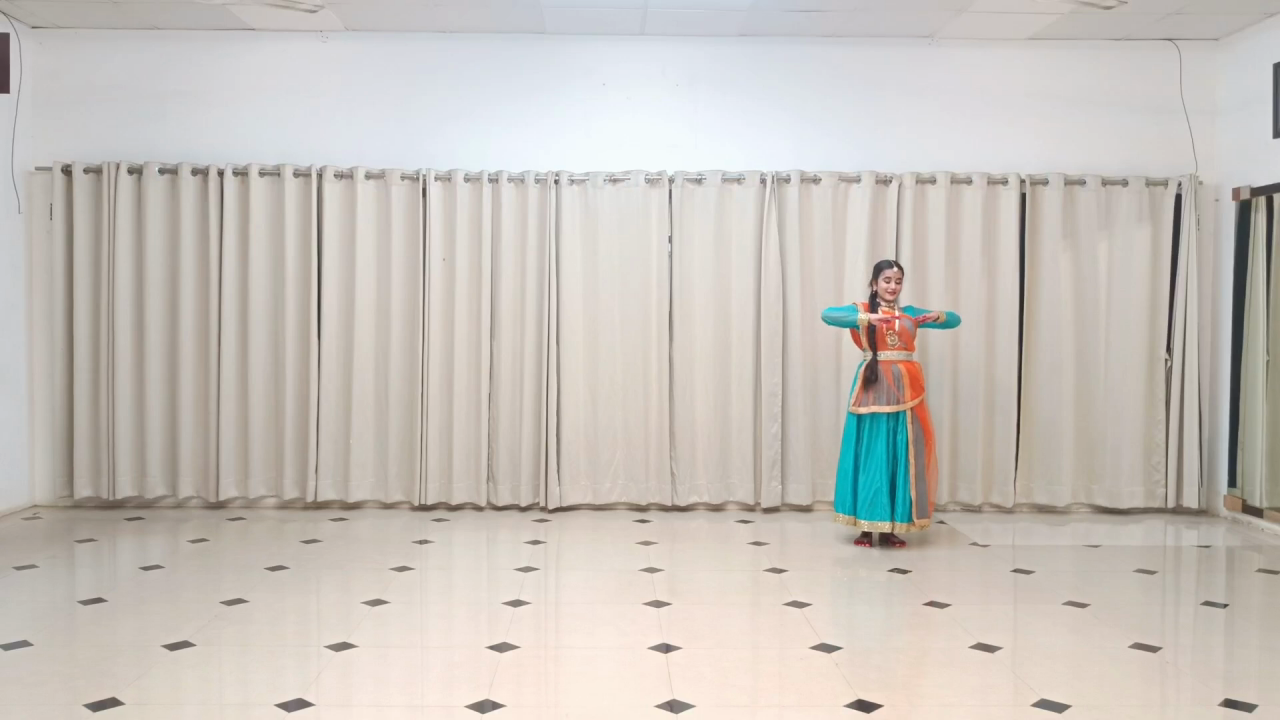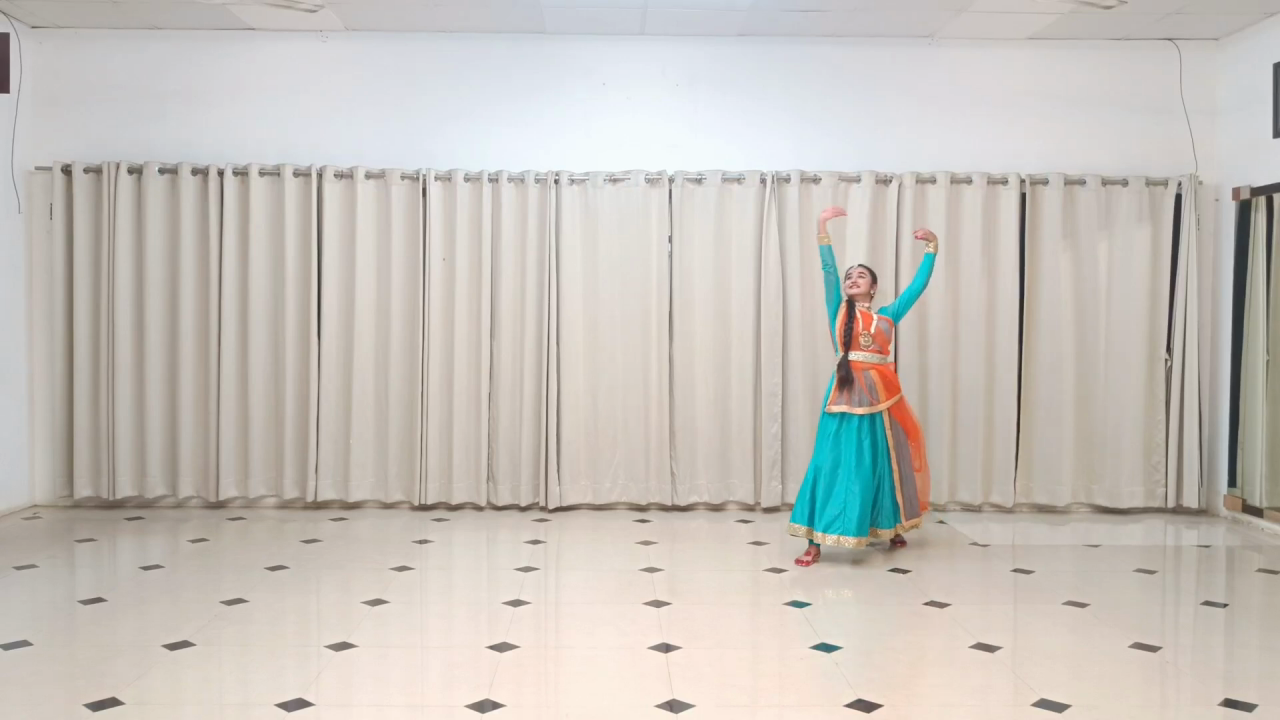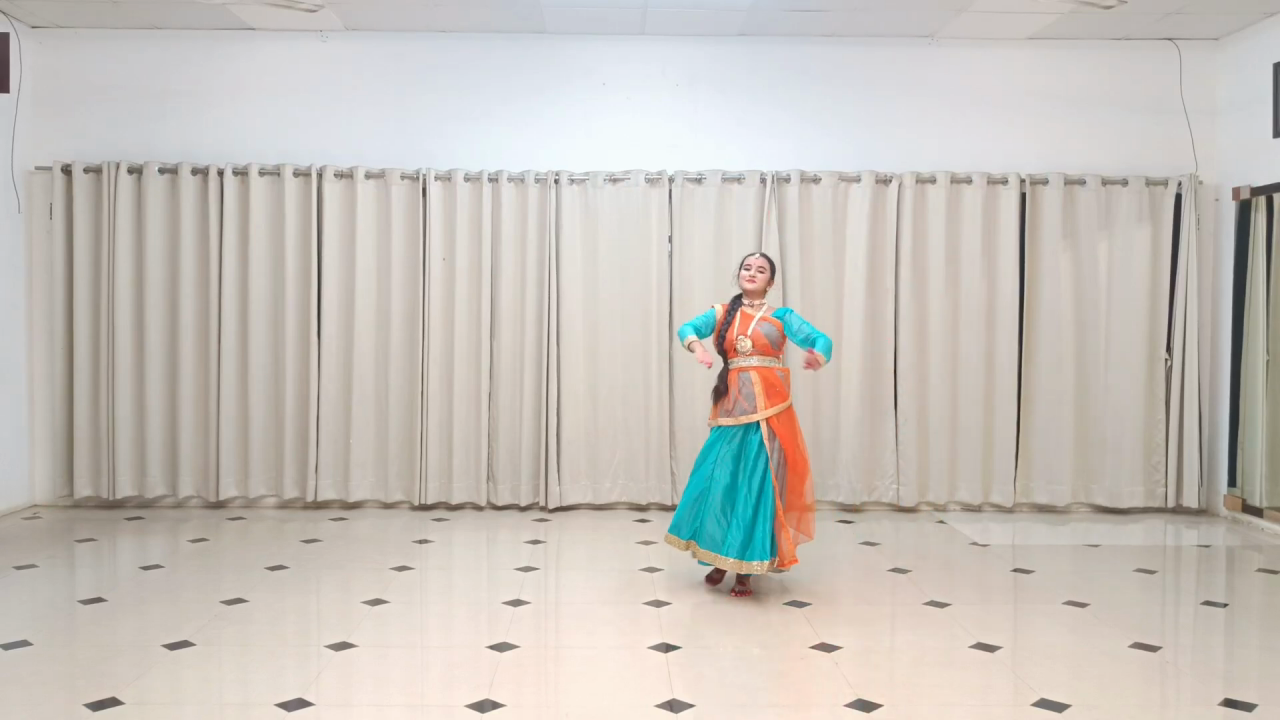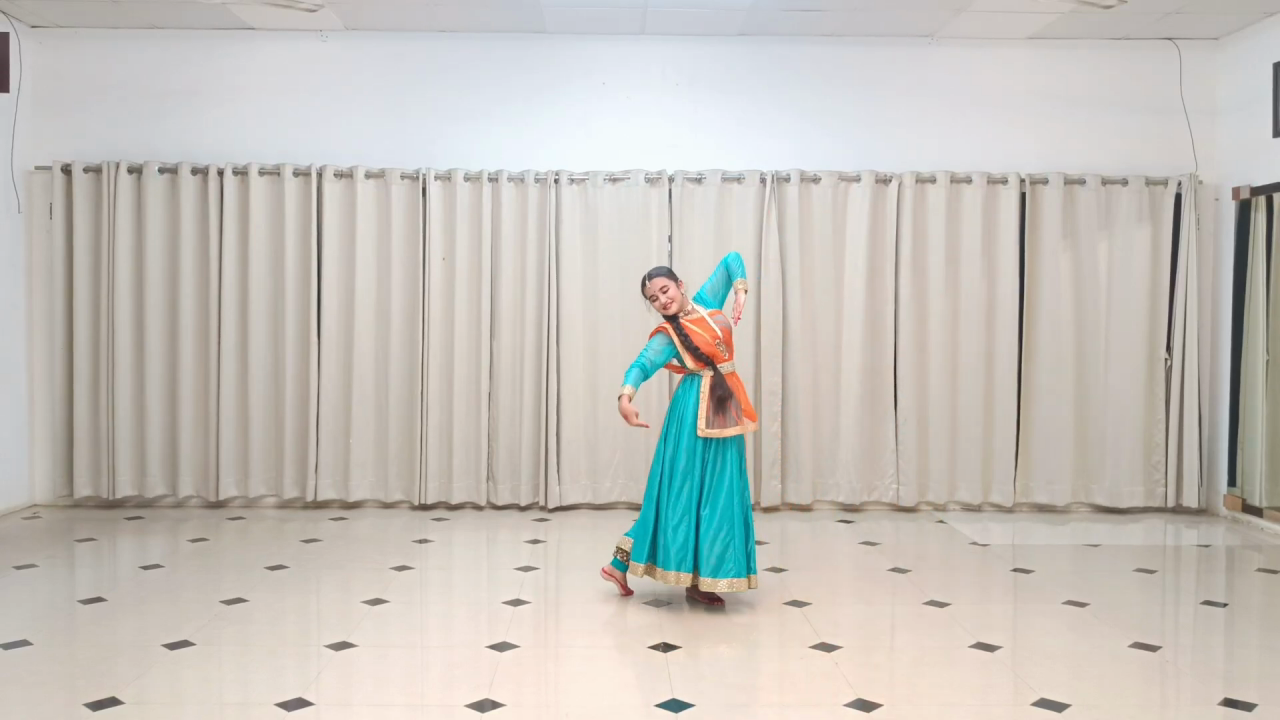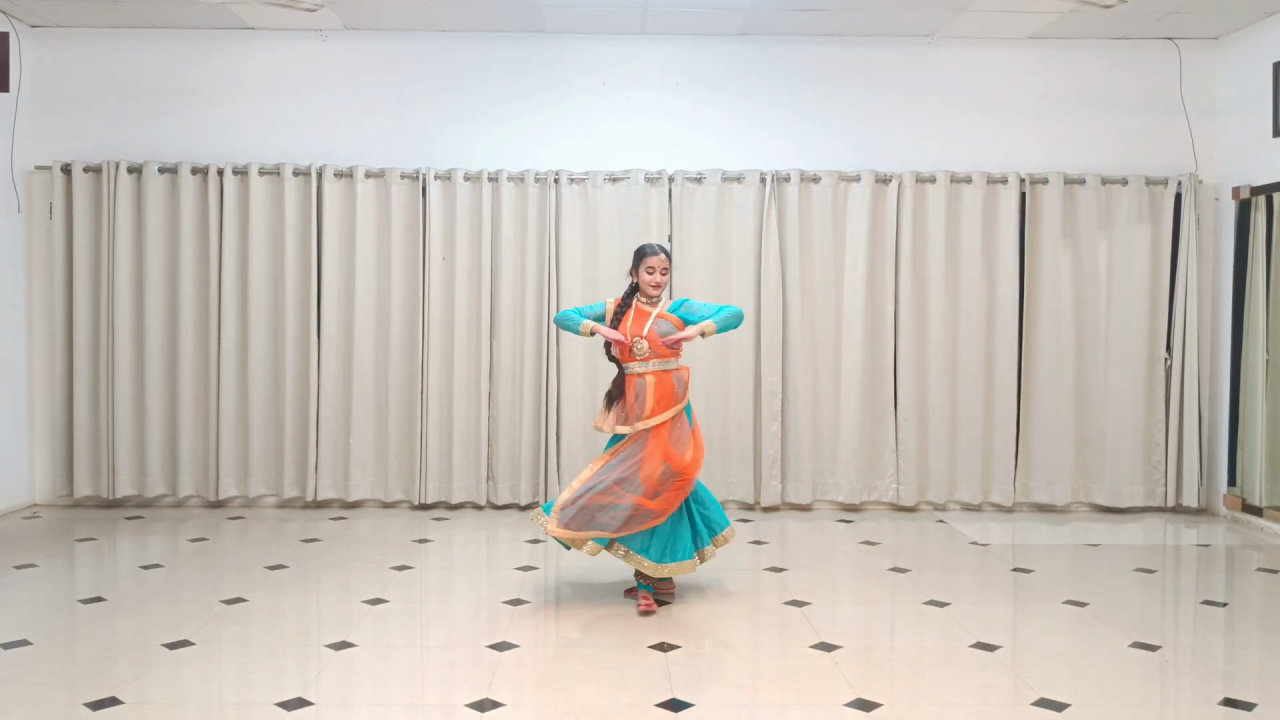
dt=1s
person 1, frame 1
left shoulder: (910, 313)
right shoulder: (861, 310)
left elbow: (954, 319)
right elbow: (828, 314)
left wrist: (936, 317)
right wrist: (869, 318)
left hip: (905, 389)
right hip: (873, 388)
left knee: (902, 455)
right knee: (871, 454)
left ankle: (890, 527)
right ankle: (865, 527)
person 1, frame 2
left shoulder: (888, 317)
right shoulder: (839, 310)
left elbow: (916, 288)
right elbow: (830, 269)
left wrist: (931, 250)
right wrist: (823, 228)
left hip: (881, 395)
right hip: (845, 395)
left knee: (887, 461)
right knee: (833, 464)
left ankle: (893, 527)
right ankle: (816, 541)
person 1, frame 3
left shoulder: (783, 316)
right shoulder: (723, 313)
left elbow: (820, 338)
right elbow: (689, 328)
left wrist: (818, 356)
right wrist: (697, 346)
left hip: (768, 405)
right hip: (731, 403)
left knee: (760, 483)
right knee: (718, 479)
left ankle: (744, 571)
right ankle: (718, 557)
person 1, frame 4
left shoulder: (706, 301)
right shoulder: (665, 334)
left elbow: (732, 258)
right elbow: (640, 366)
left wrist: (739, 295)
right wrist: (625, 396)
left hip: (722, 406)
right hip: (695, 409)
left knee: (717, 494)
right knee: (682, 489)
left ankle: (697, 577)
right ankle: (621, 565)
person 1, frame 5
left shoulder: (680, 309)
right shoulder: (615, 309)
left elbow: (734, 313)
right elbow: (562, 317)
left wrist: (699, 330)
right wrist: (598, 328)
left hip: (668, 405)
right hip: (631, 406)
left knee: (650, 483)
right knee: (631, 480)
left ankle: (649, 582)
right ankle: (659, 575)
